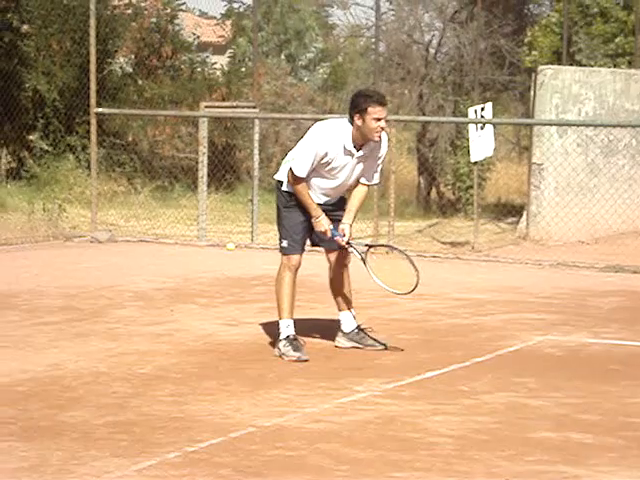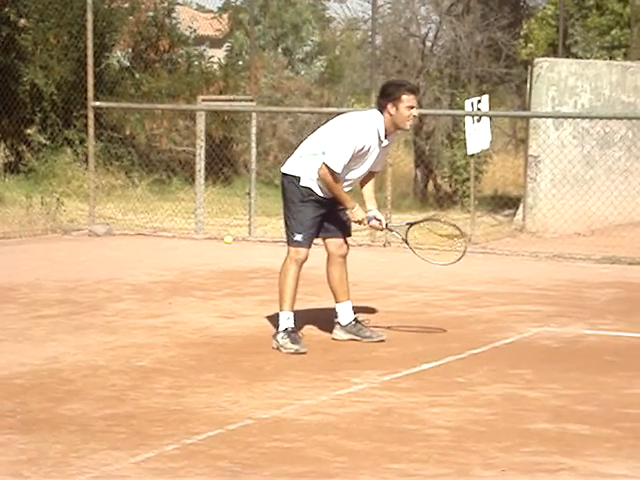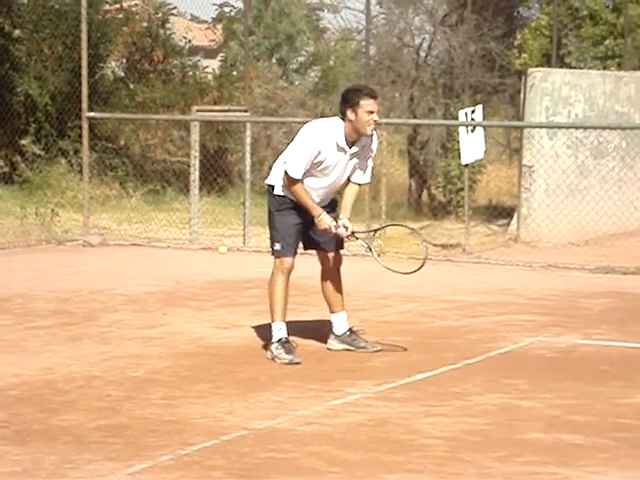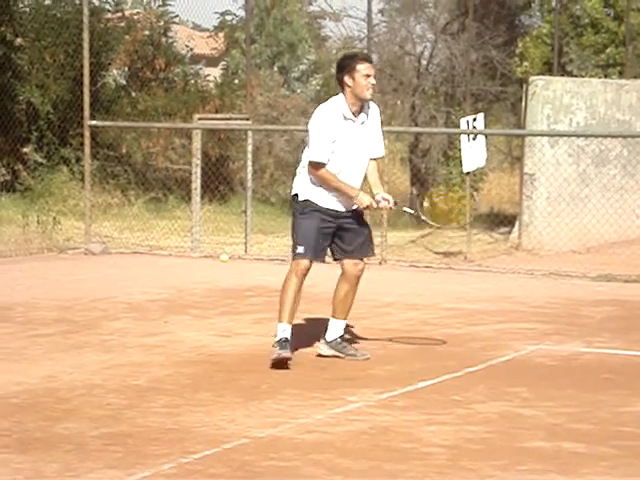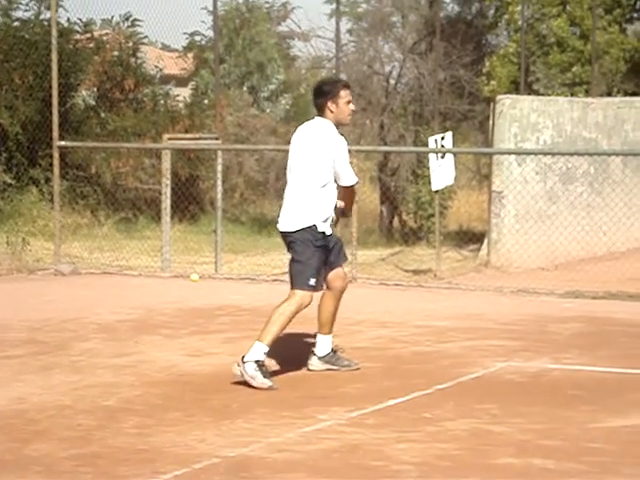
dt=1s
person 1, frame 1
left shoulder: (380, 143)
right shoulder: (325, 136)
left elbow: (363, 183)
right elbow: (295, 178)
left wrist: (347, 221)
right wrist: (316, 215)
left hip: (332, 197)
right hip: (294, 191)
left knee: (340, 258)
right knee: (291, 260)
left ankle: (348, 329)
right ankle: (286, 336)
person 1, frame 2
left shoulder: (387, 133)
right shoulder: (358, 129)
left elbow: (369, 171)
right elbow: (325, 172)
left wrist: (371, 207)
right wrist: (352, 207)
left hip: (331, 188)
right hip: (303, 181)
left knee: (339, 250)
right knee: (298, 252)
left ankle: (345, 321)
right ankle: (285, 329)
person 1, frame 3
left shoulder: (370, 141)
right shoulder: (316, 134)
left elbow: (355, 181)
right elbow: (291, 181)
left wrist: (344, 217)
right wrist: (318, 215)
left hip: (323, 199)
right hip: (286, 194)
left knee: (332, 261)
right knee: (284, 263)
left ankle: (340, 331)
right ankle: (278, 339)
person 1, frame 4
left shoulder: (372, 113)
right shoulder: (325, 115)
left elbow: (371, 159)
right elbow: (317, 168)
left wrist: (378, 191)
right wrist: (357, 194)
left hip: (347, 206)
right hip: (313, 200)
left knee: (354, 269)
right knee: (301, 266)
left ankle: (333, 339)
right ankle: (282, 339)
person 1, frame 5
left shoulder: (304, 131)
right shoulder: (334, 141)
right elbow: (348, 189)
left wrist: (332, 204)
right wrist: (344, 209)
left hip: (313, 224)
right hip: (307, 226)
left knee: (338, 281)
right knee: (301, 297)
left ankle: (323, 353)
right ankle: (252, 360)
